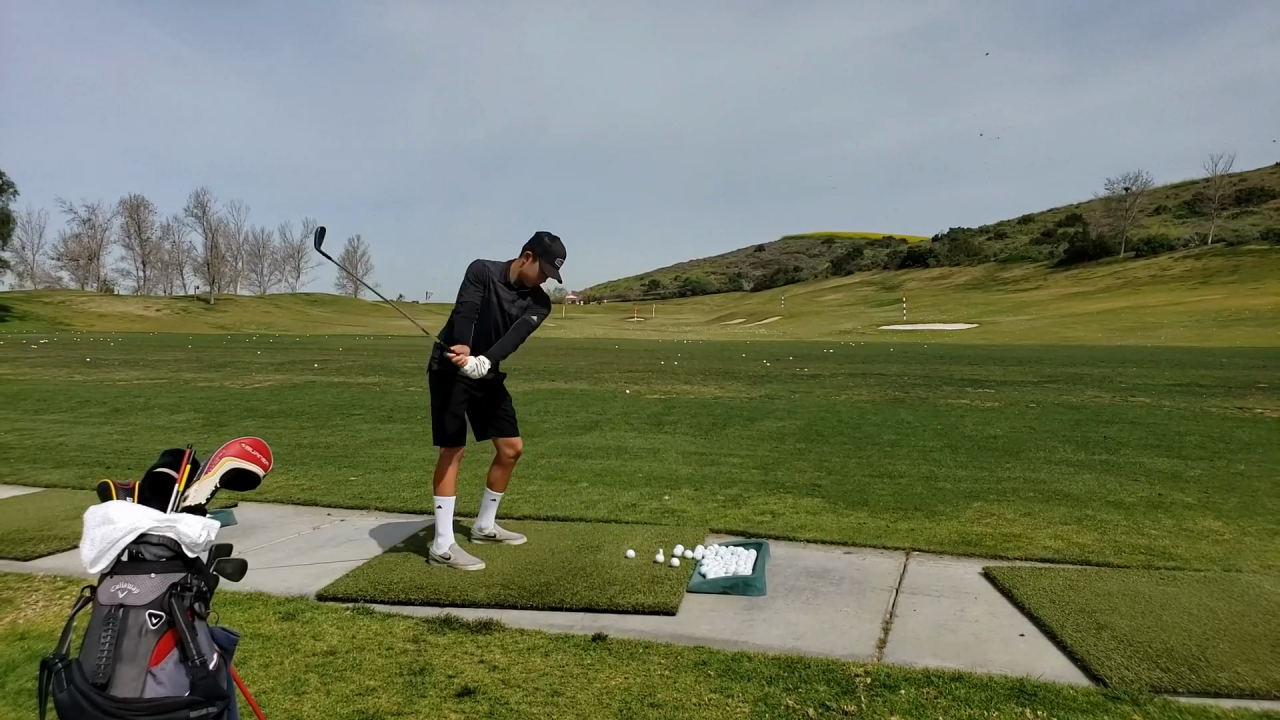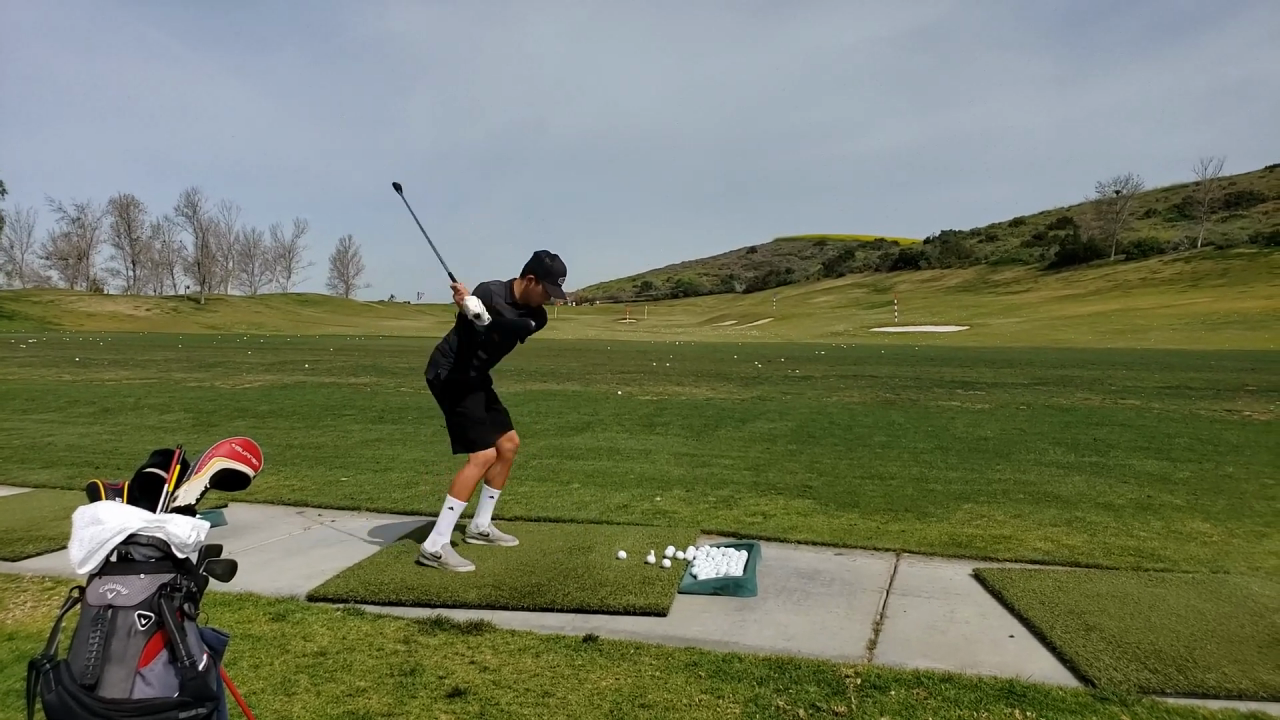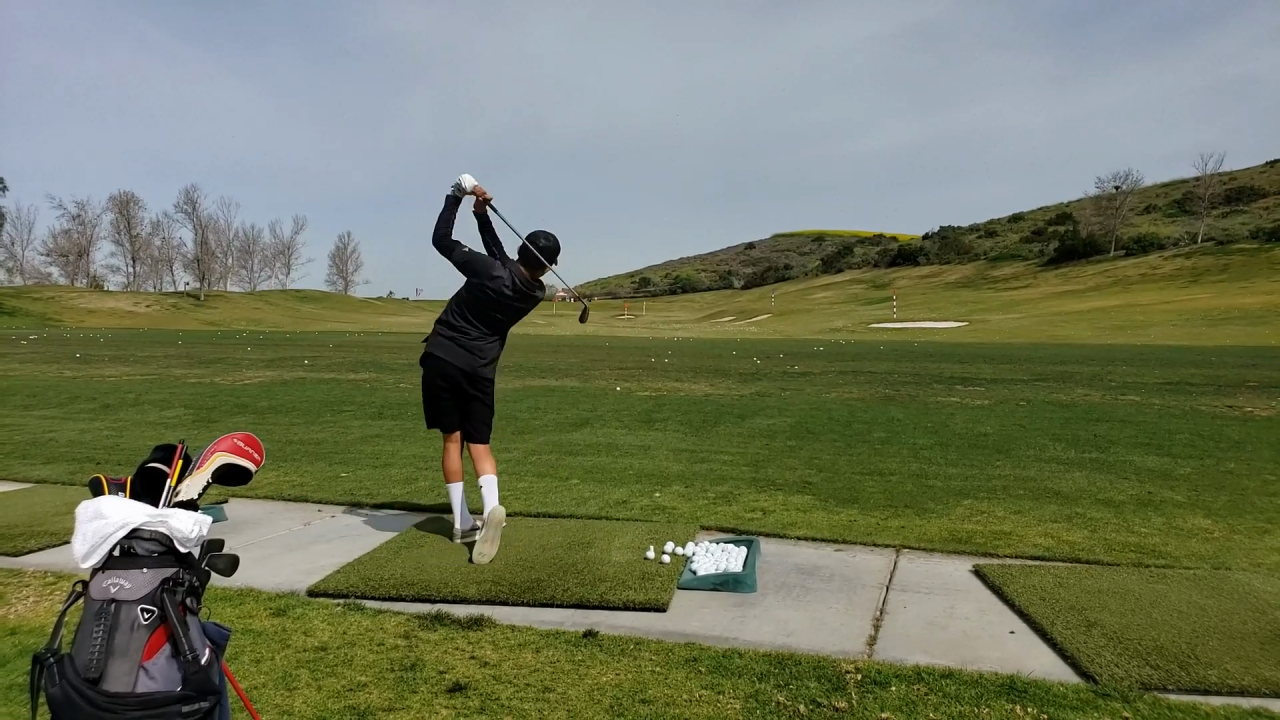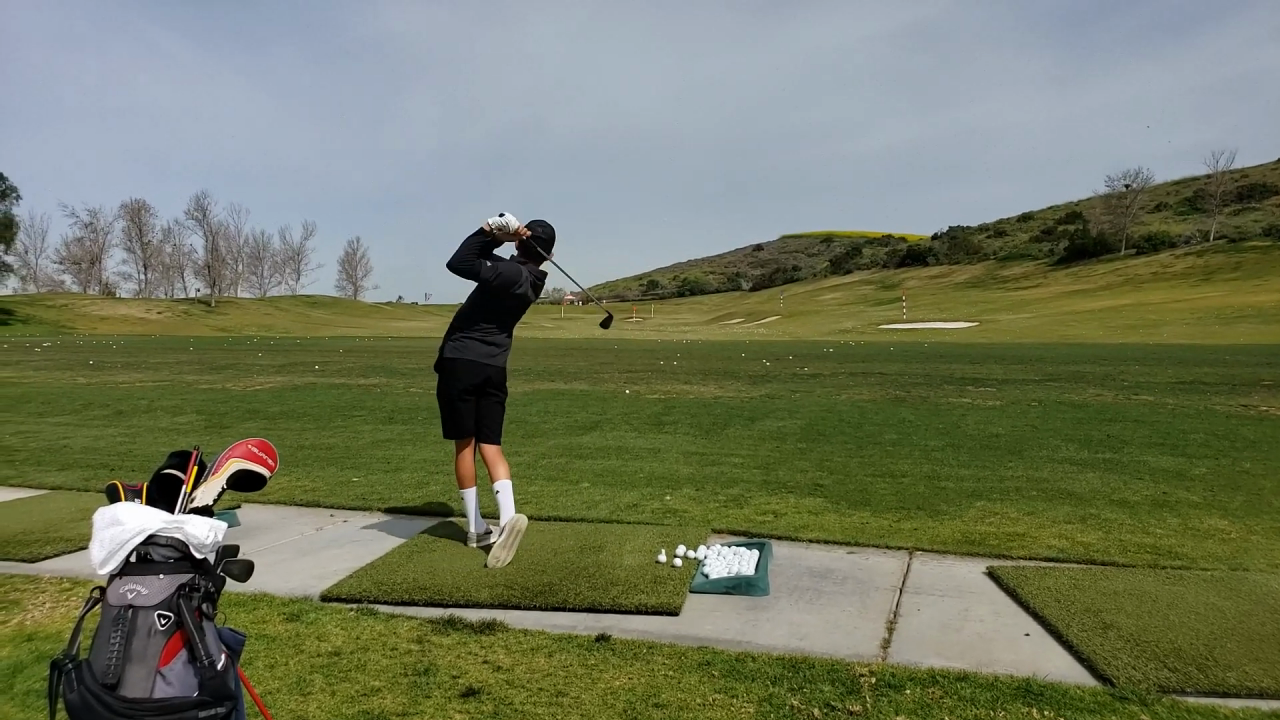
dt=0.5s
person 1, frame 1
left shoulder: (539, 303)
right shoulder: (482, 271)
left elbow: (514, 338)
right elbow: (466, 314)
left wrist: (483, 362)
right wrist: (460, 348)
left hip: (486, 375)
right hip: (449, 369)
left knee: (511, 448)
right knee: (451, 451)
left ankle: (484, 526)
right ankle: (442, 545)
person 1, frame 2
left shoulder: (536, 315)
right shoulder: (490, 293)
left elbow: (511, 330)
right elbow: (466, 343)
left wrist: (481, 314)
left hip: (473, 378)
right hip: (452, 377)
left knee: (508, 444)
right knee: (482, 454)
left ankle: (480, 525)
right ankle: (436, 545)
person 1, frame 3
left shoulder: (489, 273)
right shoulder: (535, 294)
left elbow: (441, 240)
right elbow: (504, 263)
left wrist: (457, 195)
right wrist: (482, 213)
left hip: (440, 359)
right hip: (478, 369)
left knee: (452, 437)
right knee: (478, 443)
left ankle: (462, 522)
right ankle: (490, 510)
person 1, frame 4
left shoulder: (514, 271)
left wrist: (491, 230)
left hip: (483, 367)
left knee: (482, 442)
right knee: (489, 448)
left ankle: (478, 529)
right ankle: (508, 519)
